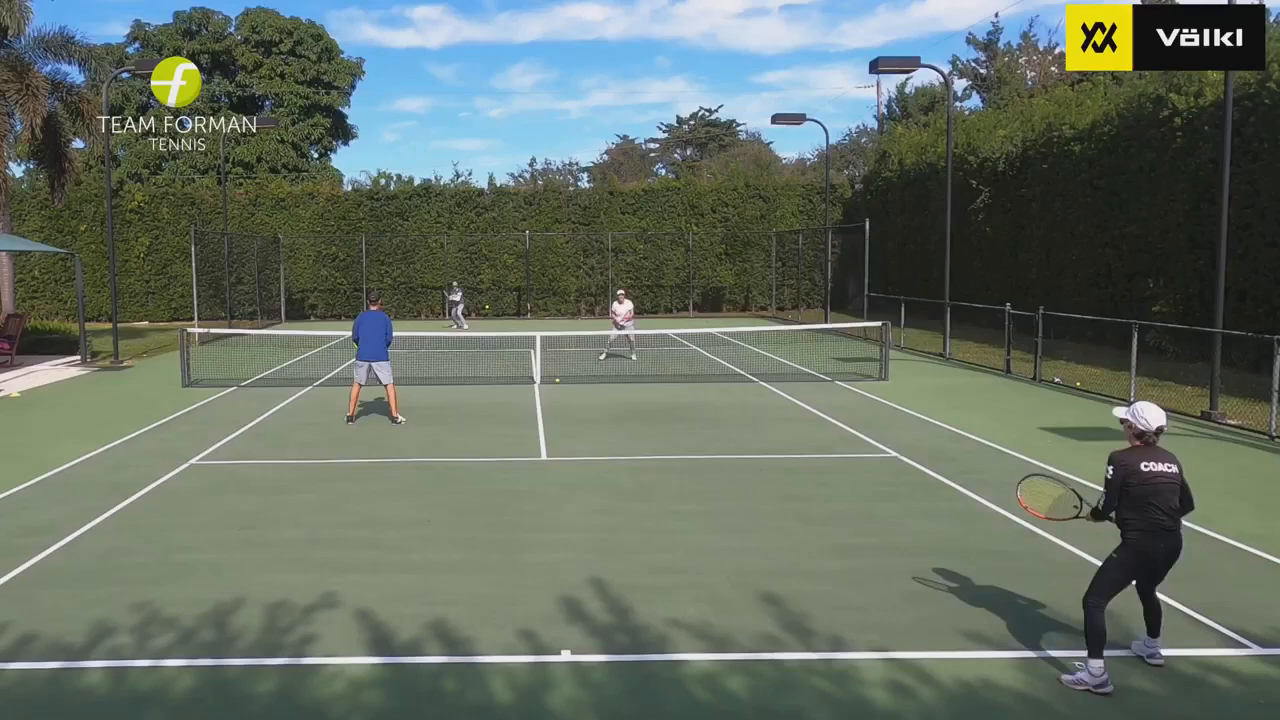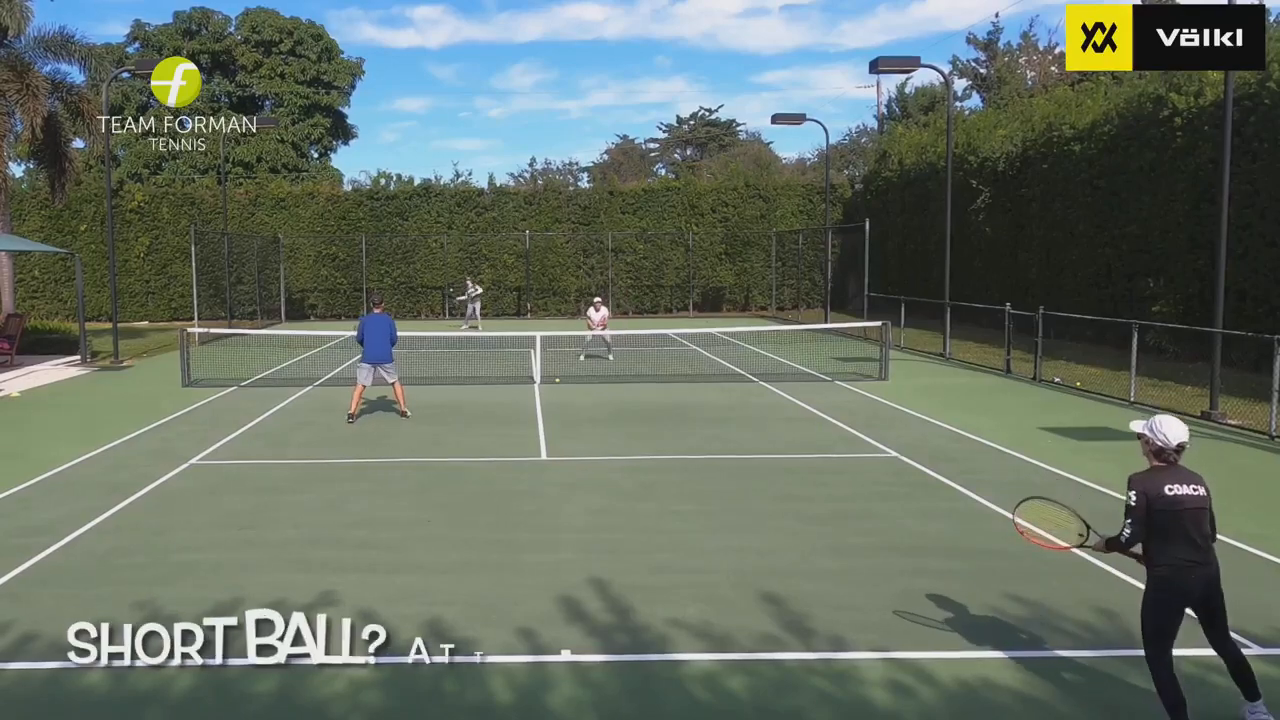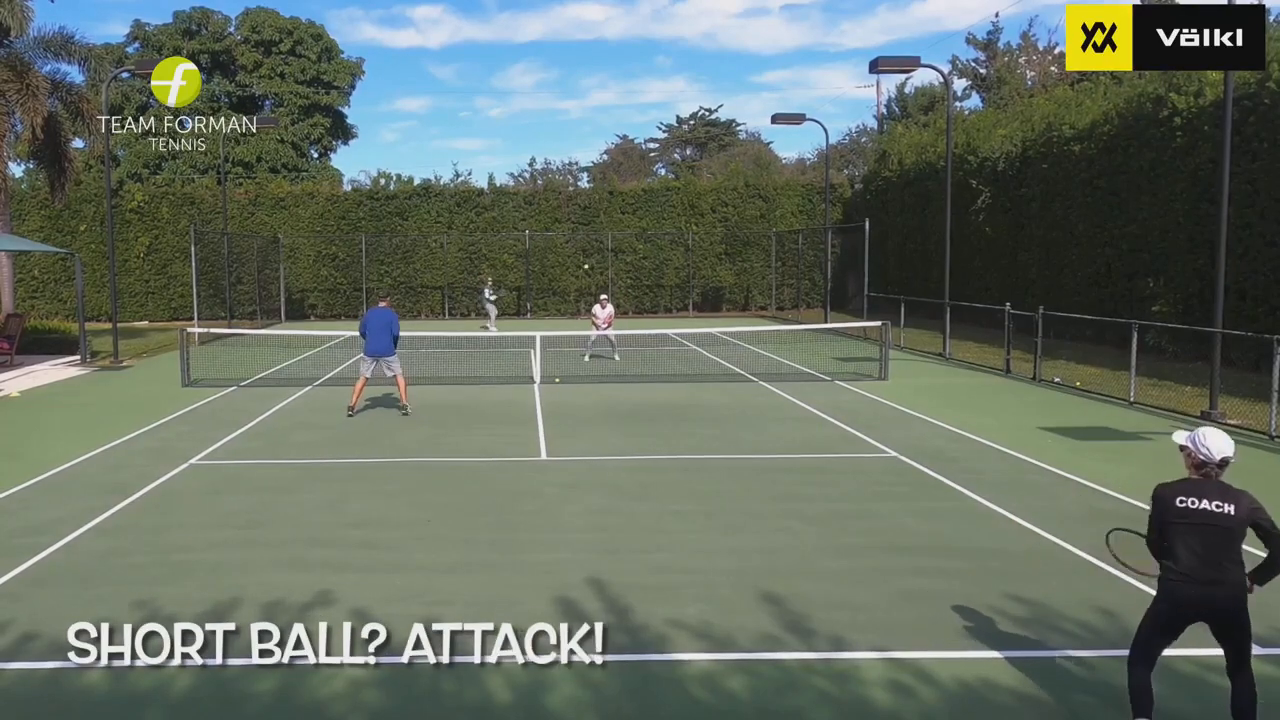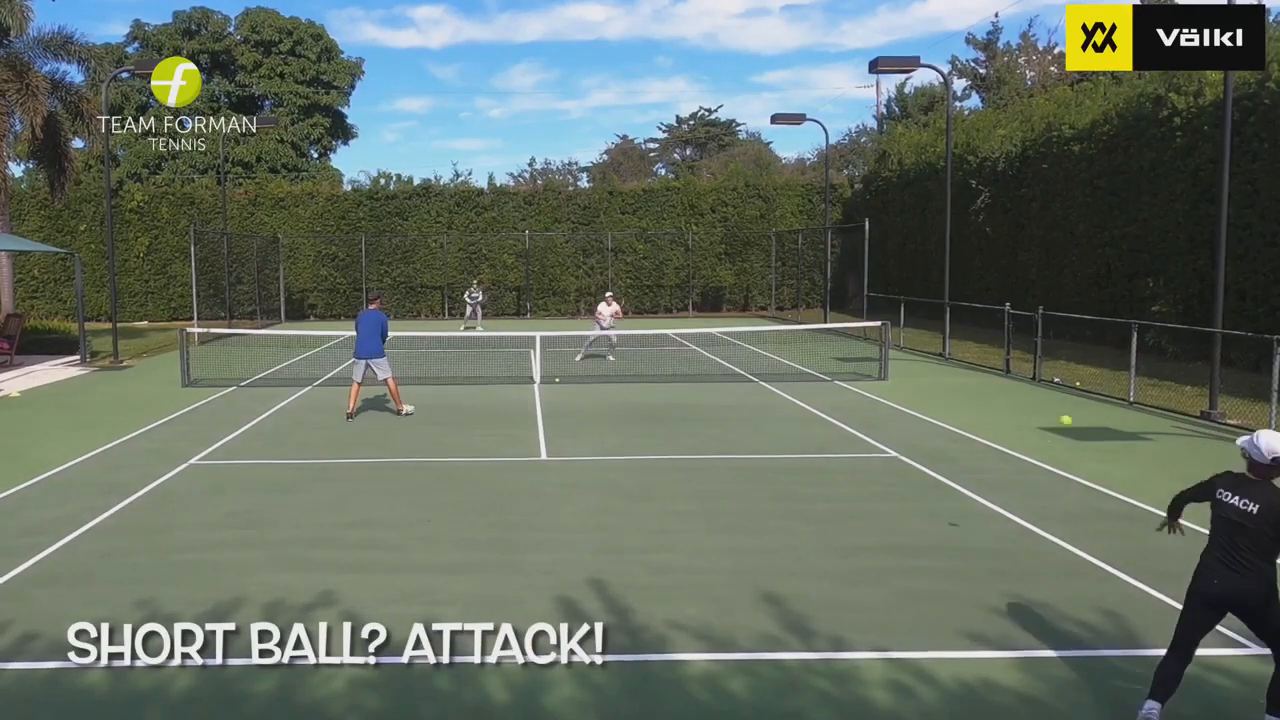
dt=0.7s
person 1, frame 1
left shoulder: (1121, 459)
right shoulder: (1171, 460)
left elbow: (1108, 505)
right elbow: (1186, 505)
left wrist: (1095, 514)
left hip: (1139, 545)
right hip: (1171, 544)
left knee: (1094, 601)
right knee: (1147, 589)
left ankle: (1095, 672)
right ankle: (1152, 646)
person 1, frame 2
left shoulder: (1141, 482)
right shoulder: (1197, 481)
left elbow: (1131, 536)
right elbow: (1208, 532)
left wrist: (1107, 545)
left hip: (1169, 580)
right hip: (1207, 575)
left knee: (1158, 656)
right knee: (1222, 642)
person 1, frame 3
left shoulder: (1165, 494)
right shoulder: (1243, 502)
left elbow: (1155, 546)
right wrist: (1255, 579)
left hip: (1176, 593)
right hip: (1228, 597)
left knee: (1140, 661)
right knee: (1240, 671)
person 1, frame 4
left shoulder: (1221, 483)
left elbow: (1181, 498)
left wrist: (1172, 518)
left hip: (1209, 584)
right hip: (1255, 592)
left knee: (1179, 652)
